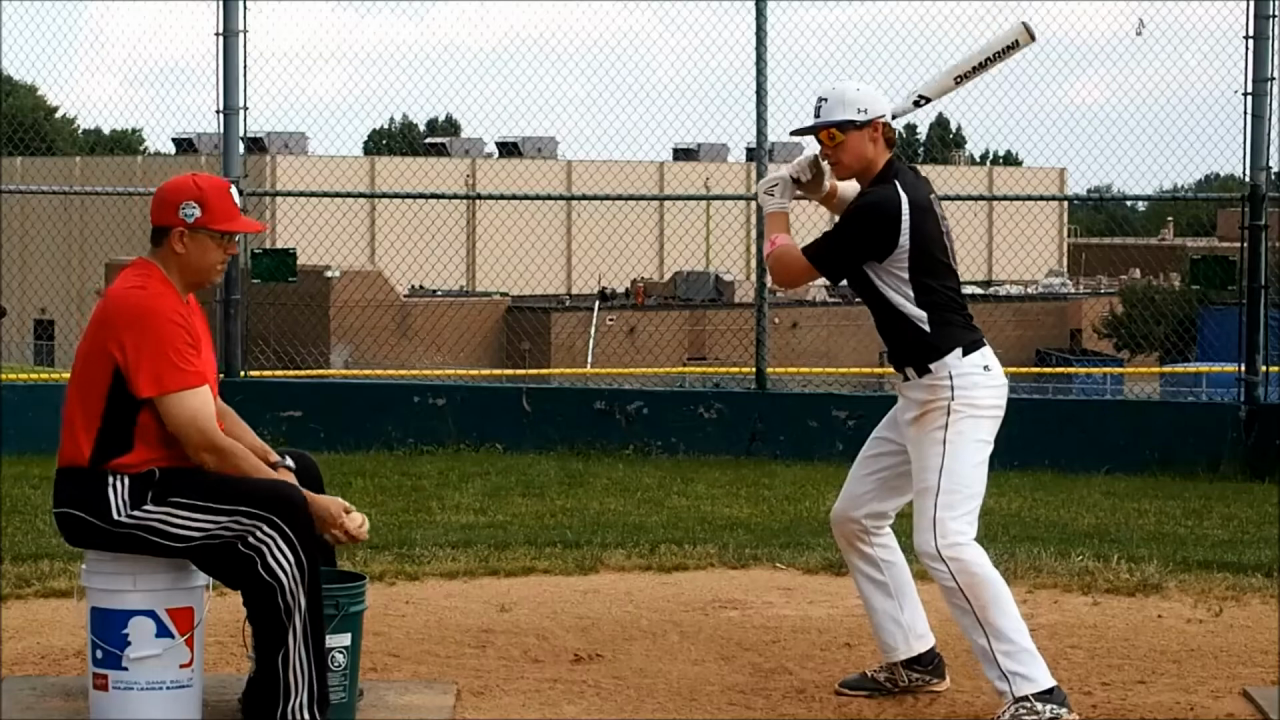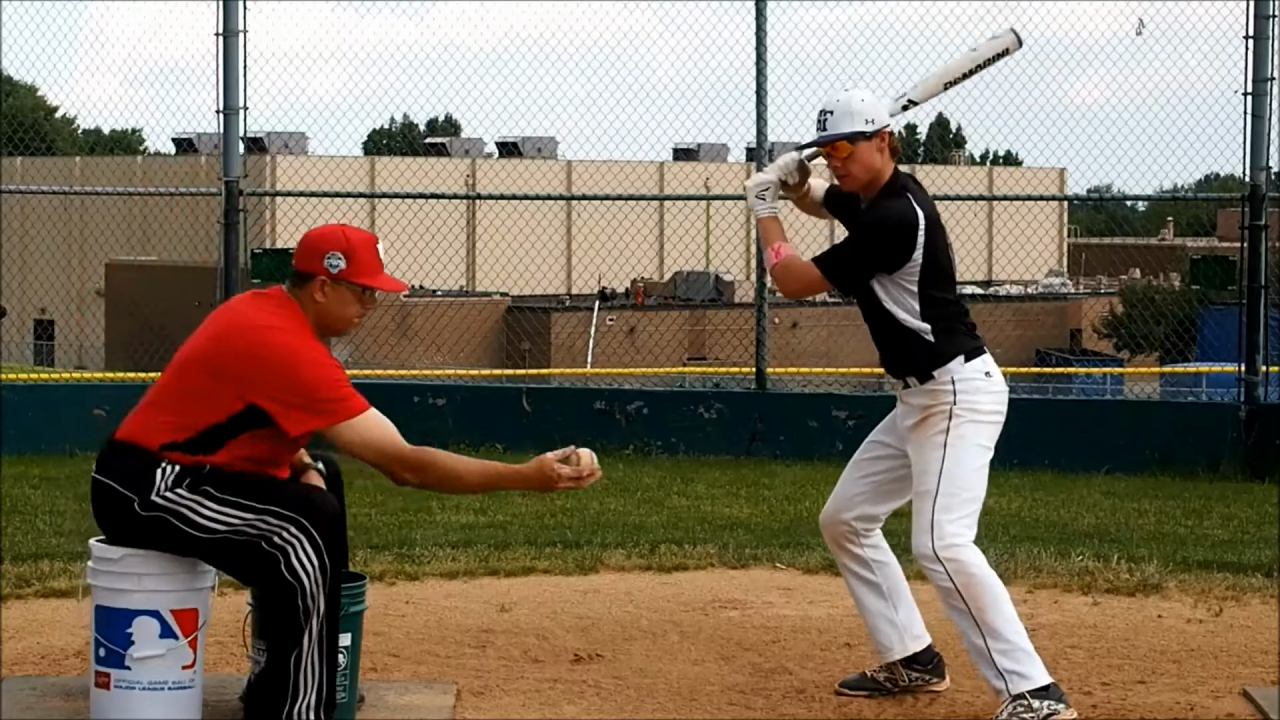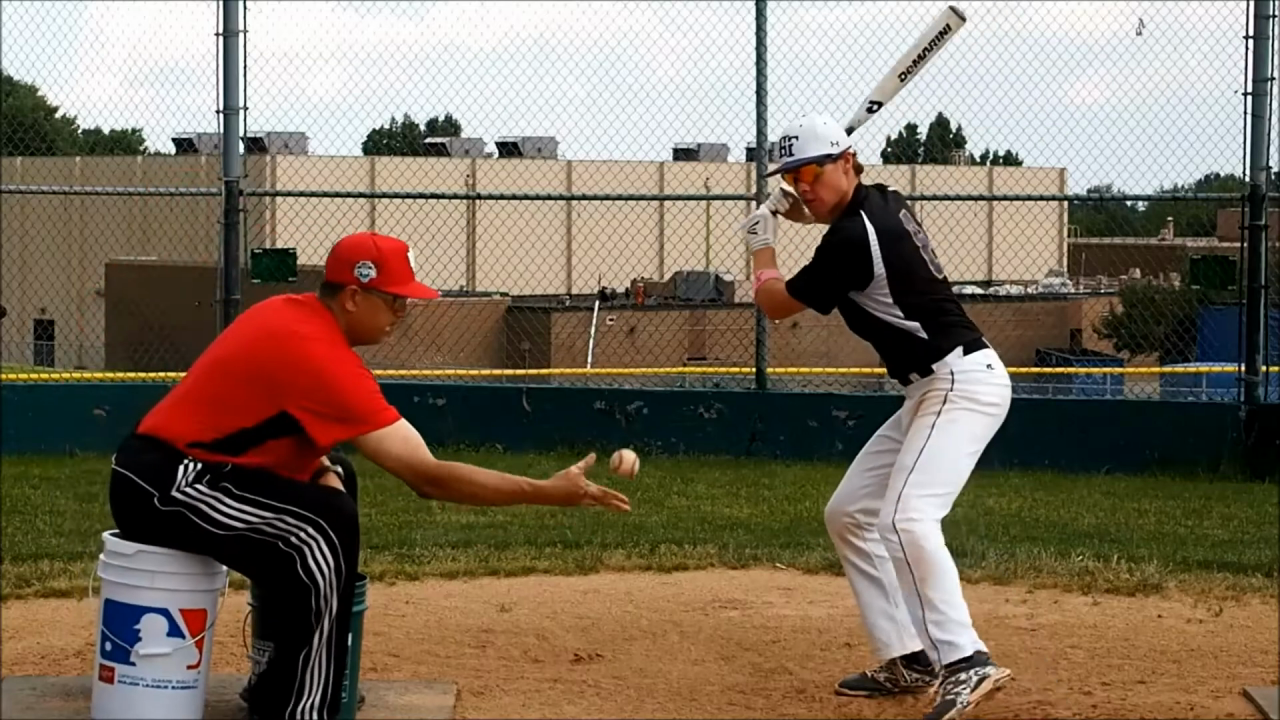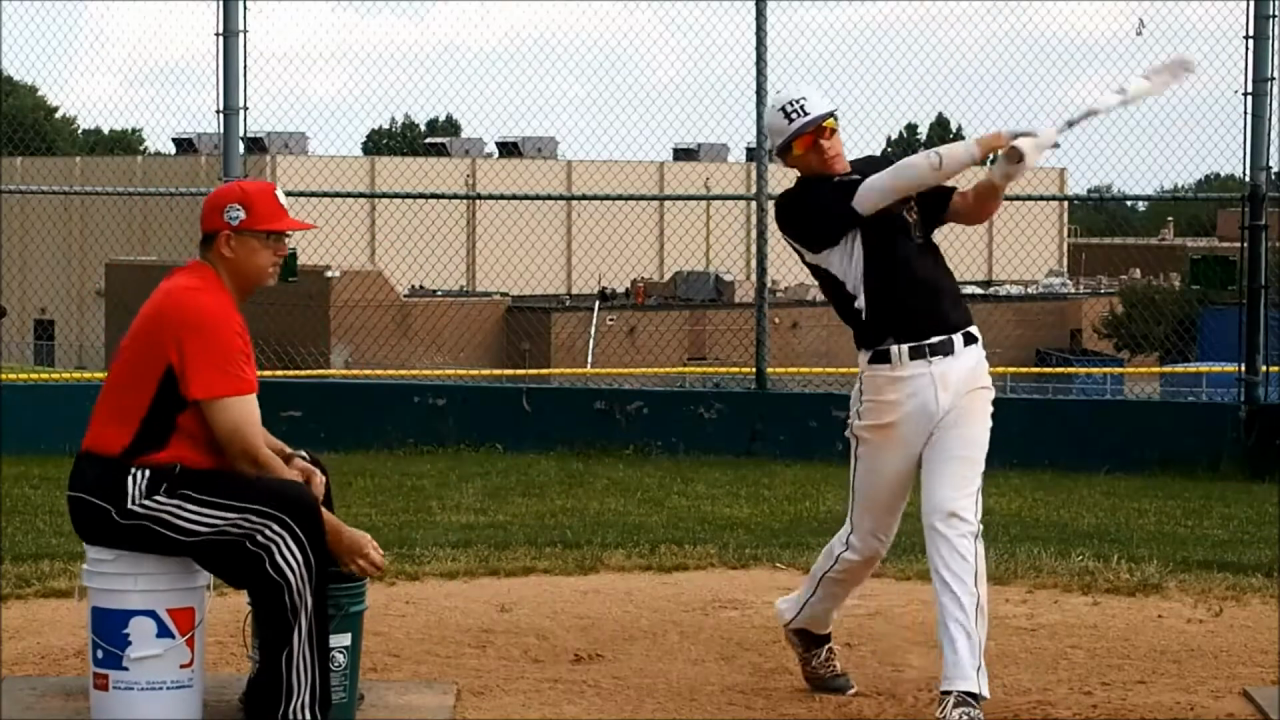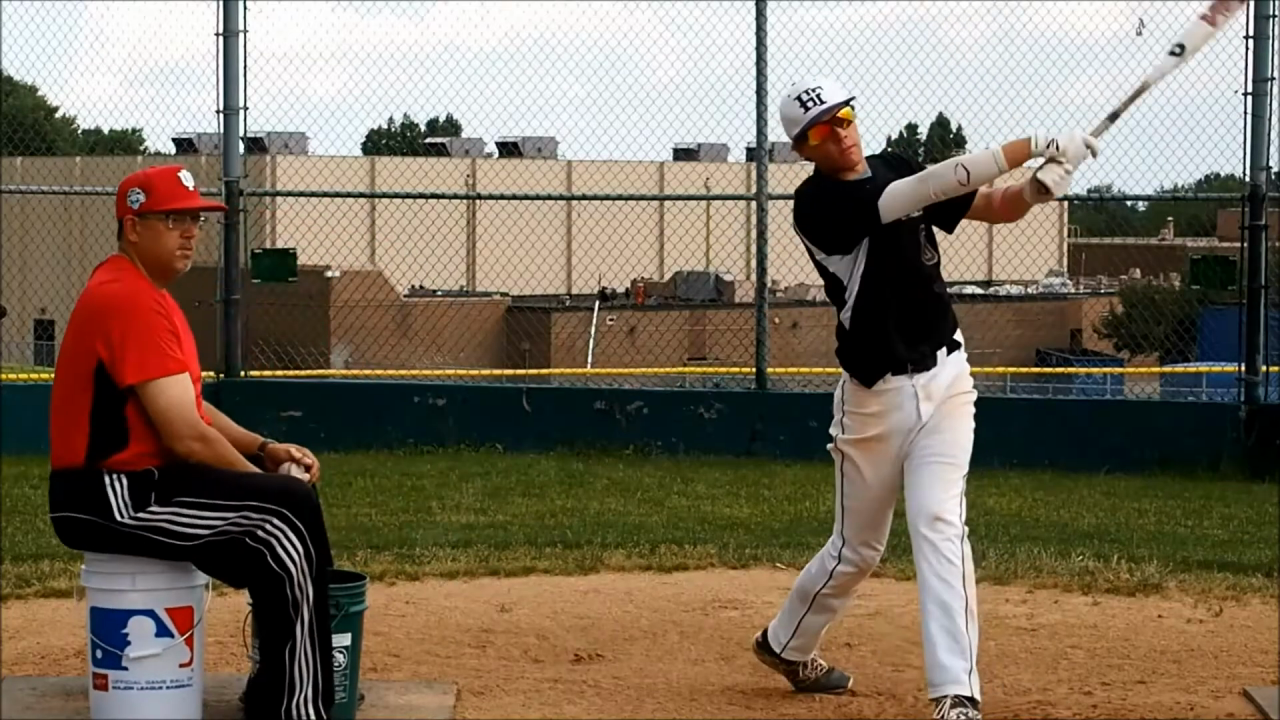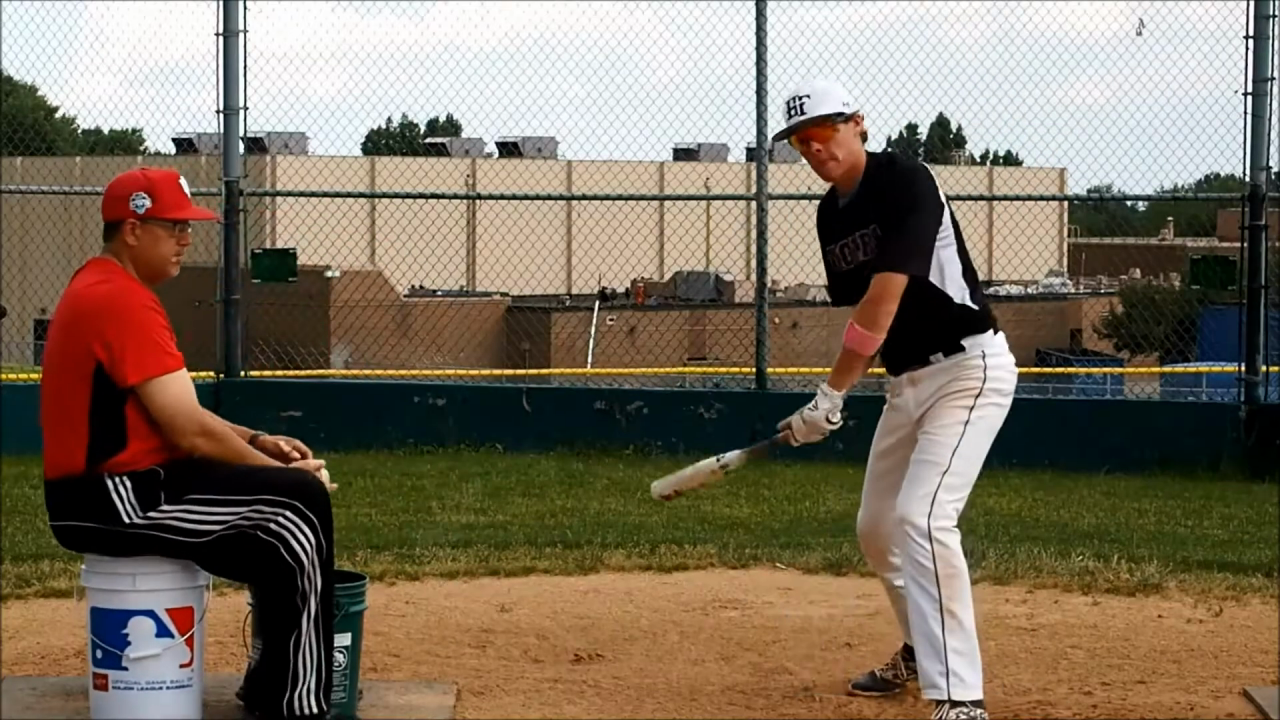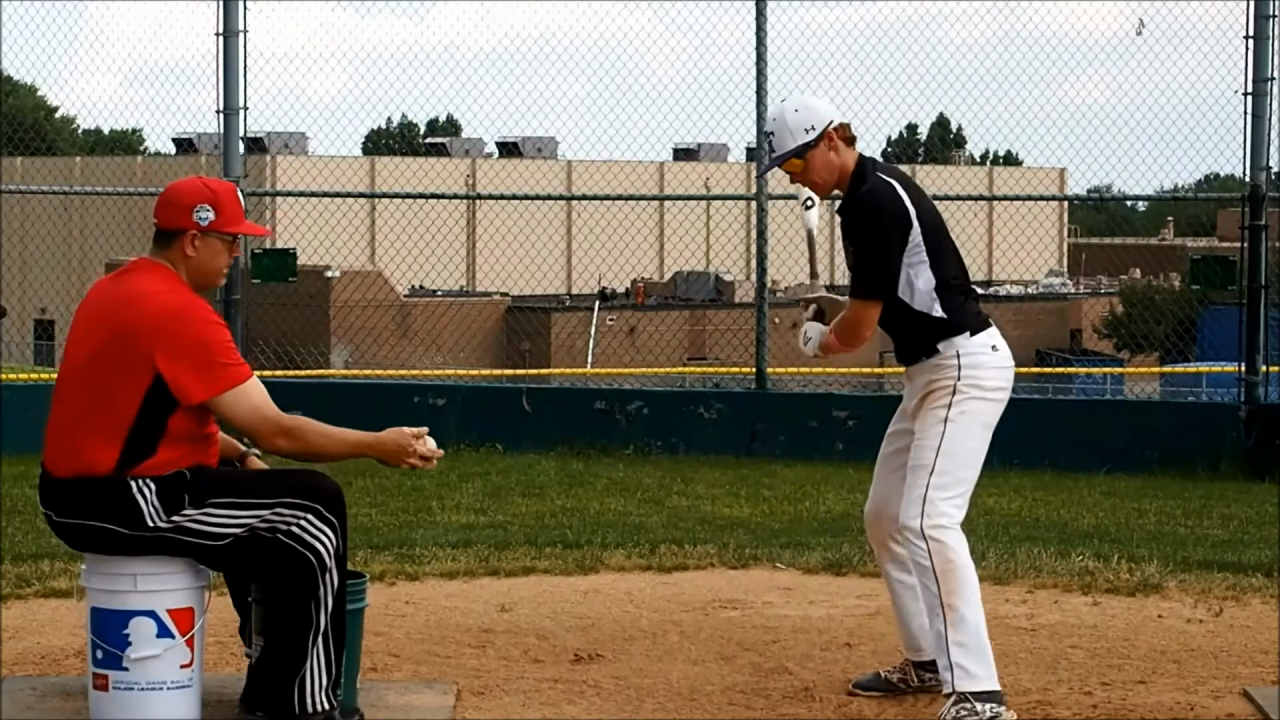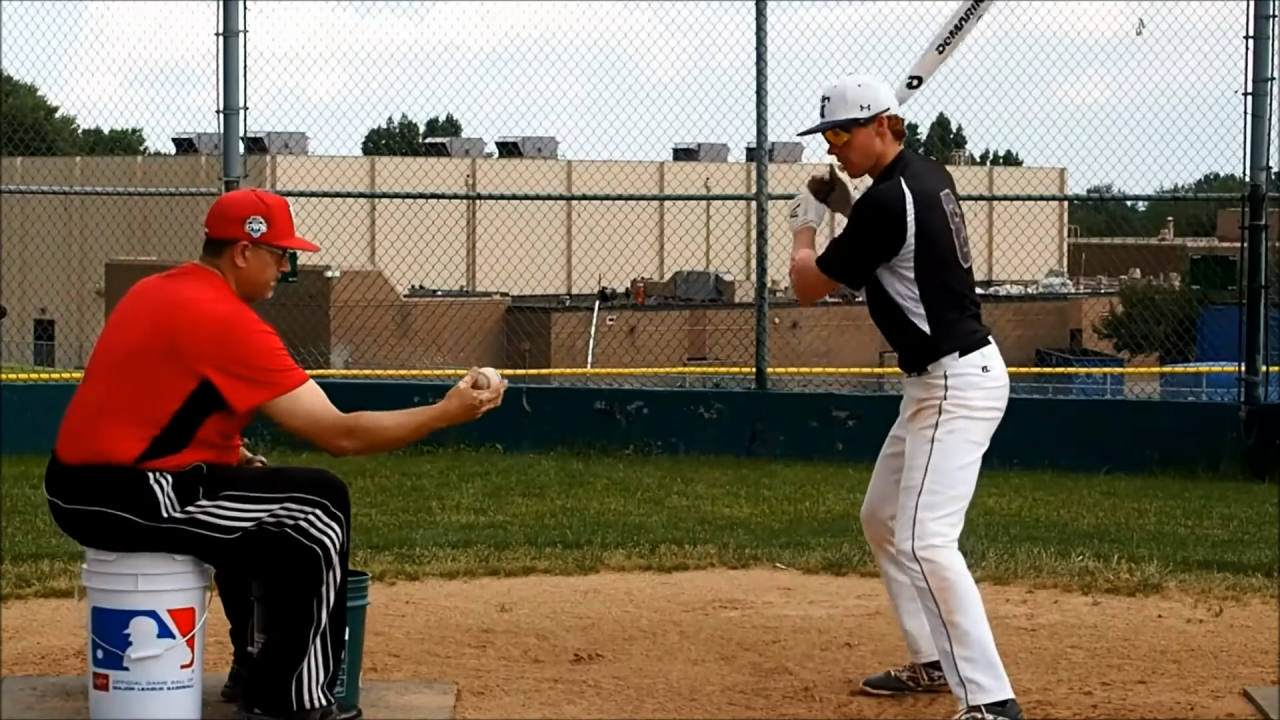
dt=0.5s
person 1, frame 1
left shoulder: (886, 207)
right shoulder: (900, 184)
left elbow: (786, 272)
right elbow: (855, 202)
left wrist: (773, 206)
right wrist: (817, 186)
left hip: (955, 385)
right hip: (926, 388)
left knee: (943, 540)
right knee: (855, 517)
right ankle: (914, 659)
person 1, frame 2
left shoulder: (896, 217)
right shoulder: (872, 197)
left elbow: (795, 282)
right elbow: (819, 200)
left wrist: (764, 213)
right wrist: (791, 183)
left hip: (958, 393)
right hip: (920, 398)
left knee: (941, 543)
right knee: (844, 520)
right ankle: (913, 659)
person 1, frame 3
left shoulder: (854, 237)
right shoulder: (878, 199)
left elbow: (776, 304)
left wrist: (760, 243)
right wrist: (788, 208)
left hip: (961, 384)
right hip: (933, 389)
left knee: (903, 517)
right knee: (847, 513)
left ankle: (964, 661)
right ankle: (909, 658)
person 1, frame 4
left shoulder: (881, 171)
right shoulder: (798, 209)
left elbow: (971, 207)
right elbow: (891, 187)
left wrist: (1013, 162)
right wrist: (989, 142)
left hip: (963, 368)
right hip: (892, 379)
left knee: (953, 522)
right knee: (867, 536)
right ankle: (806, 623)
person 1, frame 5
left shoulder: (897, 168)
right shoulder: (816, 203)
left elbow: (993, 206)
right elbow: (930, 187)
left wrist: (1040, 184)
right wrist: (1031, 147)
left hip: (946, 379)
right hip: (876, 396)
left knee: (939, 524)
right knee: (856, 548)
right ankle: (783, 643)
person 1, frame 6
left shoulder: (906, 181)
right shoulder: (830, 216)
left elbow: (883, 301)
right elbow: (861, 310)
left wrist: (831, 389)
right wrist: (836, 393)
left hip: (971, 367)
right hip: (910, 380)
left knee: (922, 519)
right knee: (878, 526)
right ankle: (923, 651)
person 1, frame 7
left shoulder: (873, 199)
right shoulder: (872, 188)
left elbow: (862, 324)
left wrist: (819, 340)
right wrist: (839, 313)
left hip: (964, 366)
right hip: (934, 370)
left knee: (927, 520)
right knee: (885, 517)
right ankle: (927, 659)
person 1, frame 8
left shoulder: (887, 201)
right shoulder: (927, 176)
left elbow: (807, 287)
left wrist: (806, 223)
right wrist: (845, 203)
left hip: (955, 382)
right hip: (938, 379)
left knee: (925, 538)
right knee: (883, 519)
right ankle: (932, 661)
person 2, frame 1
left shoulder: (171, 294)
right shoulder: (150, 306)
left elbow: (208, 408)
right elbow: (207, 448)
left wrist: (276, 465)
right wrist: (304, 503)
left hip: (144, 478)
right hip: (106, 498)
left knee: (300, 473)
right knee: (281, 519)
person 2, frame 2
left shoulder: (261, 306)
right shoulder: (288, 347)
right elbow: (404, 463)
left wrist: (299, 464)
right wrist: (522, 476)
left hip: (162, 472)
right hip: (144, 492)
left knee: (319, 479)
right knee: (309, 521)
person 2, frame 3
left shoulder: (290, 311)
right shoulder: (323, 357)
right elbow: (429, 476)
left wrist: (318, 467)
right wrist: (548, 491)
left hip: (178, 472)
right hip: (163, 487)
left knee: (325, 493)
right knee: (324, 528)
person 2, frame 4
left shoulder: (201, 294)
right shoulder: (207, 311)
left elbow: (232, 422)
right elbow: (246, 456)
left wrist: (289, 459)
right wrist: (329, 530)
left hip: (154, 477)
right hip: (123, 494)
left knee: (306, 492)
right knee: (295, 520)
person 2, frame 5
left shoulder: (146, 293)
right shoulder: (129, 300)
left elbow: (189, 407)
right elbow: (188, 439)
left wrist: (264, 449)
right wrist: (267, 482)
left hip: (131, 482)
right hip: (105, 498)
left knee: (291, 494)
right knee: (289, 513)
person 2, frame 6
left shoulder: (97, 288)
right shoulder: (124, 302)
left elbow: (173, 410)
right elbow: (191, 432)
left wrist: (254, 442)
right wrist: (283, 467)
left hip: (96, 486)
right hip: (109, 500)
left knee: (274, 502)
right knee: (299, 500)
person 2, frame 7
left shoulder: (112, 290)
right shoulder: (181, 313)
right elbow: (276, 432)
left wrist: (240, 455)
right wrist: (378, 445)
left hip: (83, 492)
right hip: (122, 503)
left knee: (271, 500)
right knee: (315, 507)
person 2, frame 8
left shoulder: (153, 290)
right shoulder: (229, 322)
right elbow: (340, 434)
left wrist: (243, 462)
right wrist: (446, 412)
left hip: (79, 487)
right hip: (124, 500)
left knee: (264, 501)
right knee: (317, 512)
left ankle: (260, 672)
